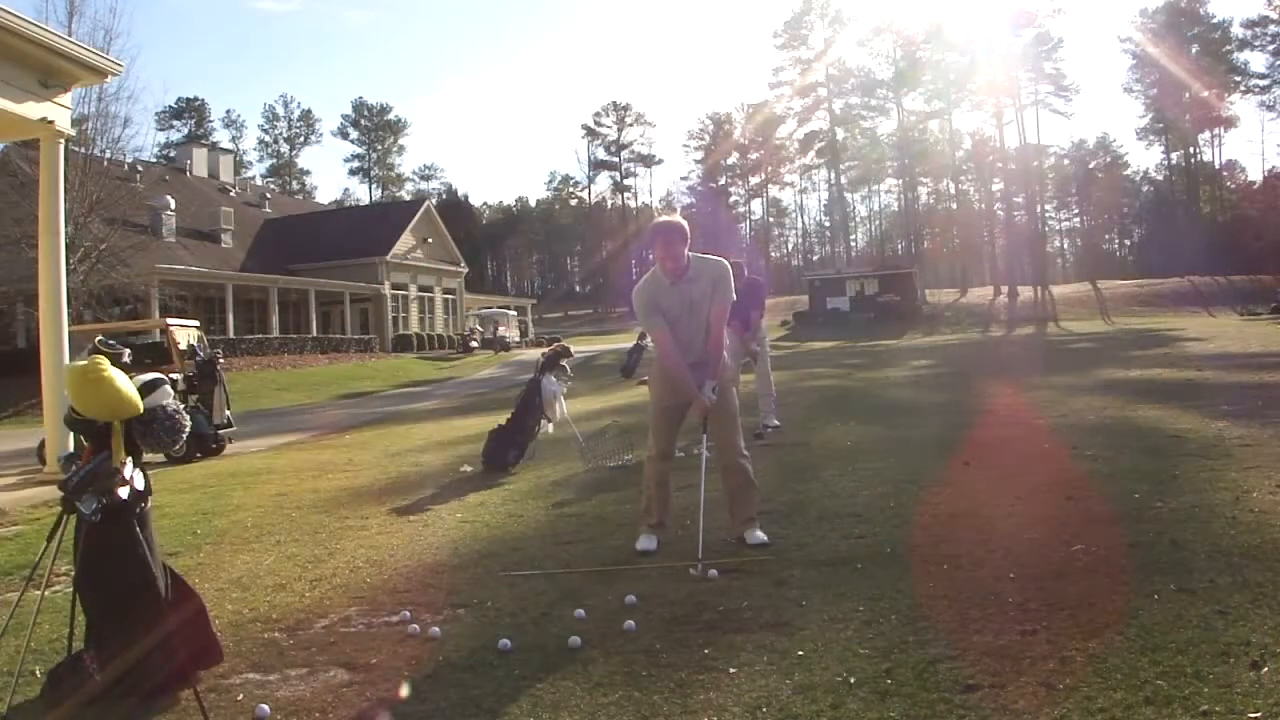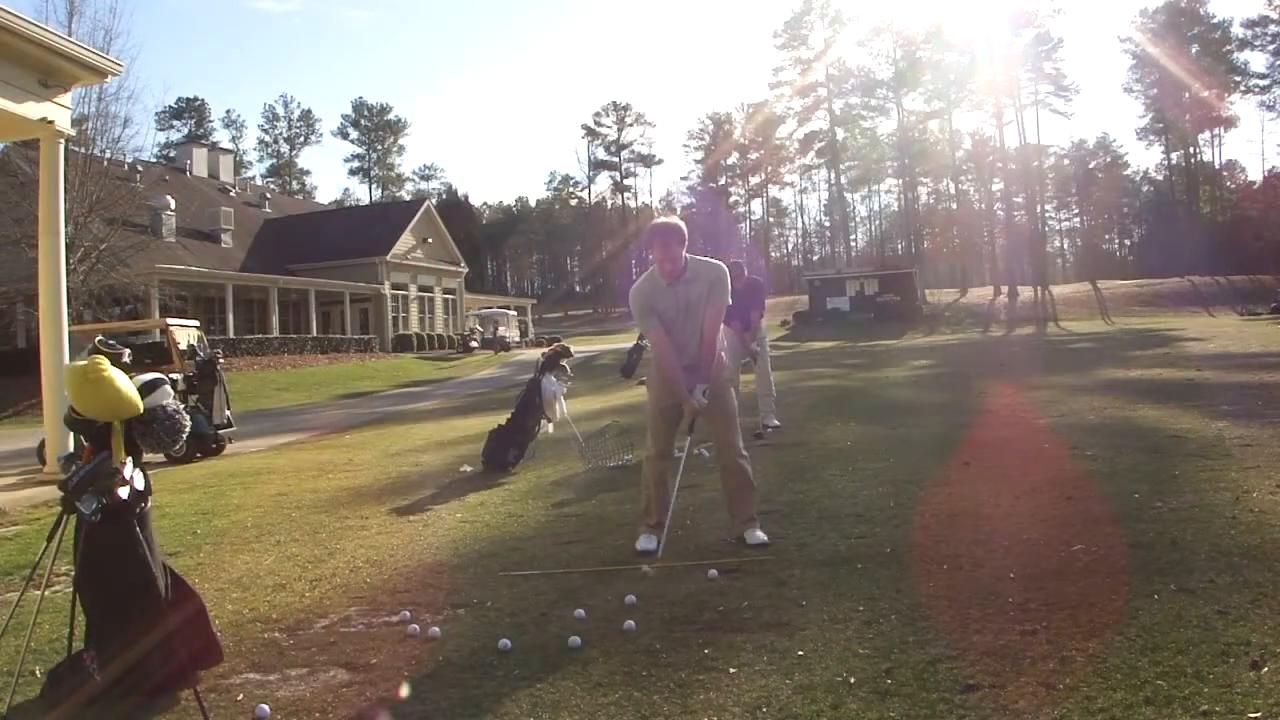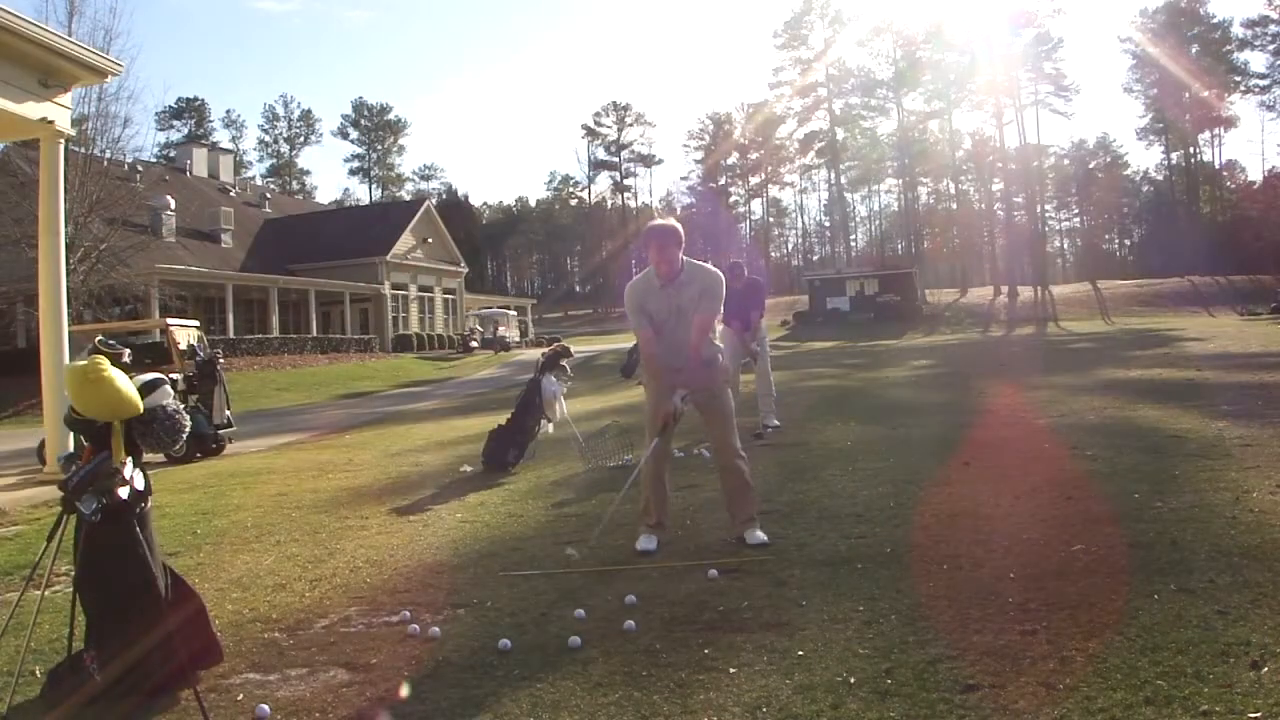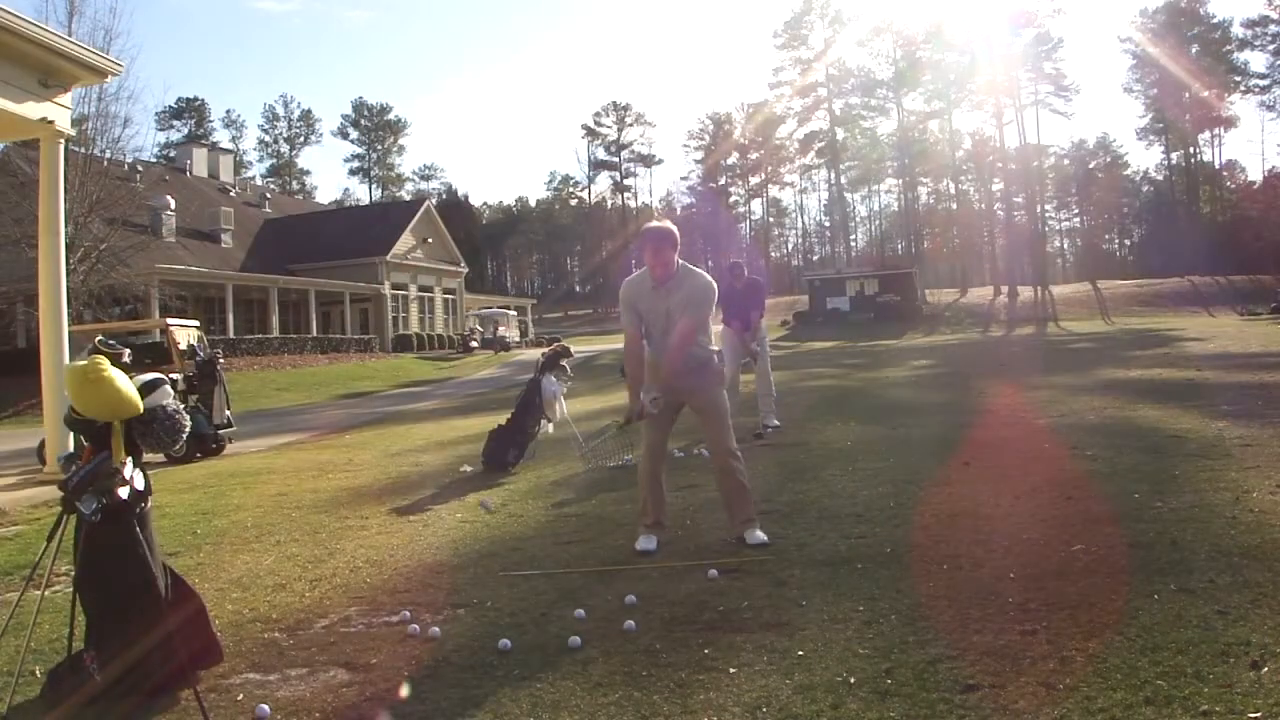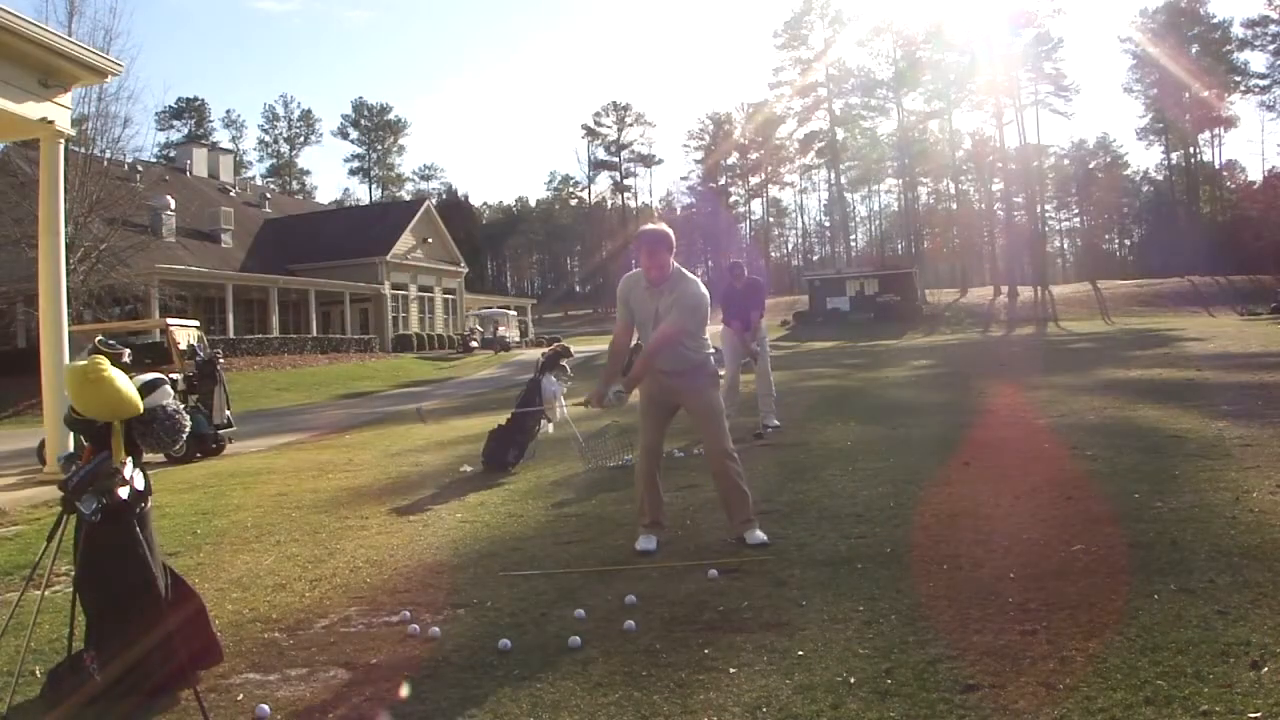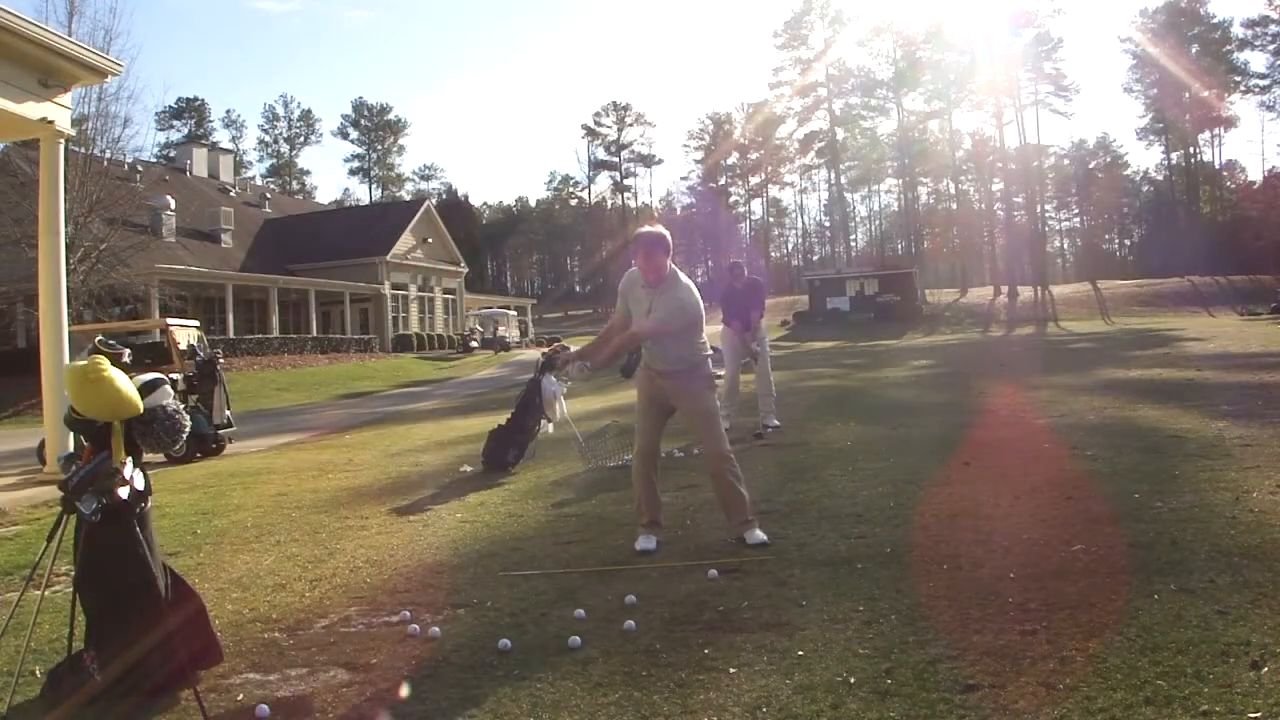
dt=0.1s
person 1, frame 1
left shoulder: (717, 270)
right shoulder: (644, 292)
left elbow: (716, 331)
right elbow: (667, 349)
left wrist: (710, 382)
right wrist: (694, 396)
left hip: (714, 367)
right hip: (669, 373)
left knee: (733, 450)
right knee: (659, 453)
left ankle: (746, 522)
right ankle: (651, 527)
person 1, frame 2
left shoulder: (715, 274)
right shoulder: (641, 292)
left elbow: (711, 334)
right elbow: (661, 349)
left wrist: (701, 386)
right wrist: (685, 396)
left hip: (709, 368)
right hip: (666, 373)
left knee: (731, 449)
right knee: (657, 452)
left ankle: (746, 522)
right ankle: (651, 527)
person 1, frame 3
left shoulder: (709, 279)
right shoulder: (636, 291)
left elbow: (697, 340)
right elbow: (648, 350)
left wrist: (685, 390)
right wrist: (665, 396)
left hip: (705, 369)
right hip: (661, 373)
left knee: (729, 449)
right knee: (655, 453)
left ankle: (746, 522)
right ankle: (651, 527)
person 1, frame 4
left shoulder: (701, 285)
right shoulder: (630, 289)
left elbow: (679, 344)
right elbow: (633, 346)
left wrist: (655, 392)
right wrist: (634, 395)
left hip: (702, 372)
right hip: (658, 374)
left knee: (724, 450)
right knee: (651, 453)
left ankle: (746, 522)
right ankle: (650, 527)
person 1, frame 5
left shoulder: (692, 293)
right shoulder: (628, 285)
left elbow: (656, 346)
right elbow: (621, 338)
left wrist: (625, 387)
right wrist: (606, 383)
left hip: (696, 375)
right hip: (653, 375)
left knee: (721, 450)
right knee: (647, 453)
left ankle: (745, 523)
right ankle: (650, 527)
person 1, frame 6
left shoulder: (682, 298)
right shoulder: (631, 280)
left elbow: (632, 337)
right elbow: (615, 327)
left wrist: (590, 363)
right wrist: (582, 353)
left hip: (691, 377)
right hip: (653, 374)
left knee: (718, 451)
right knee: (644, 453)
left ankle: (745, 522)
right ankle: (649, 527)
